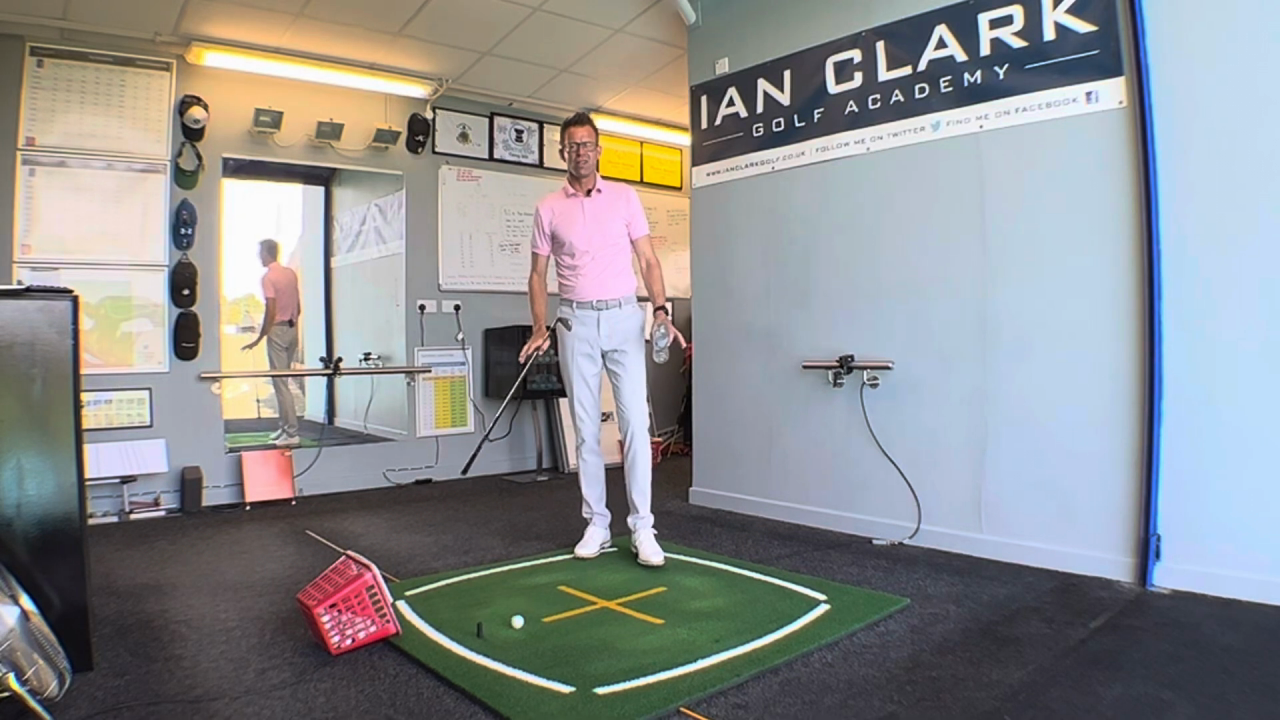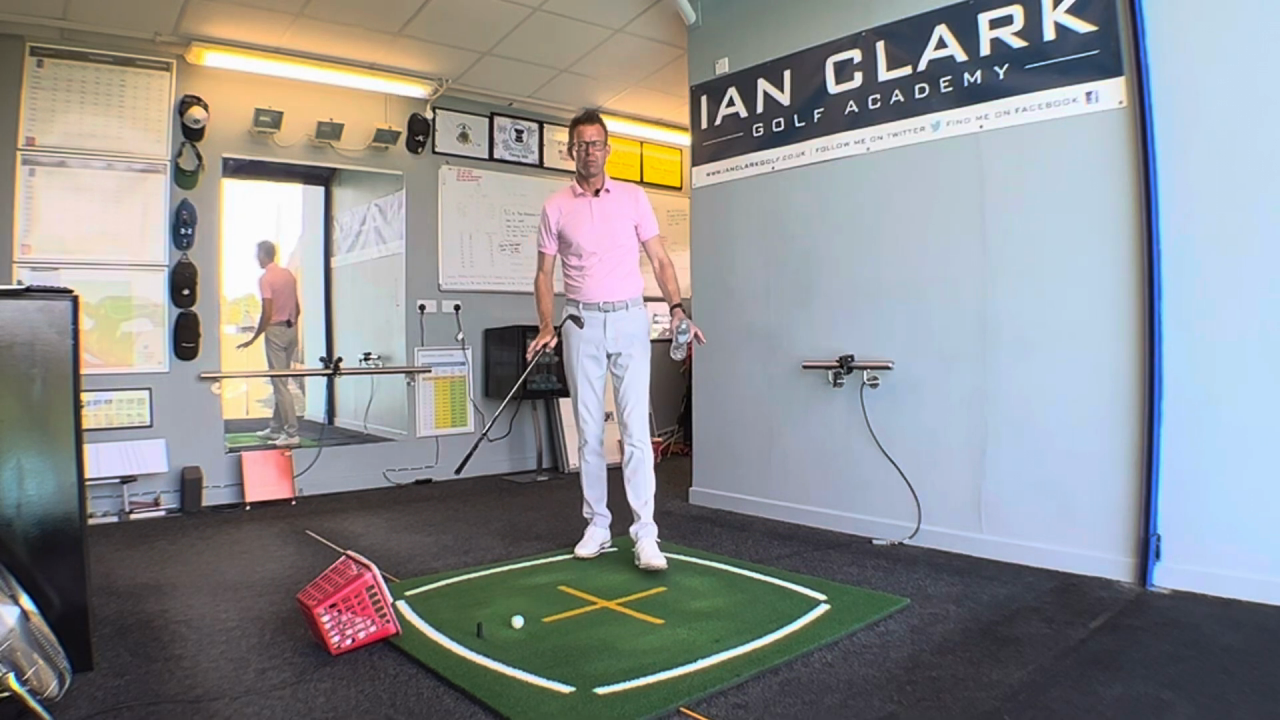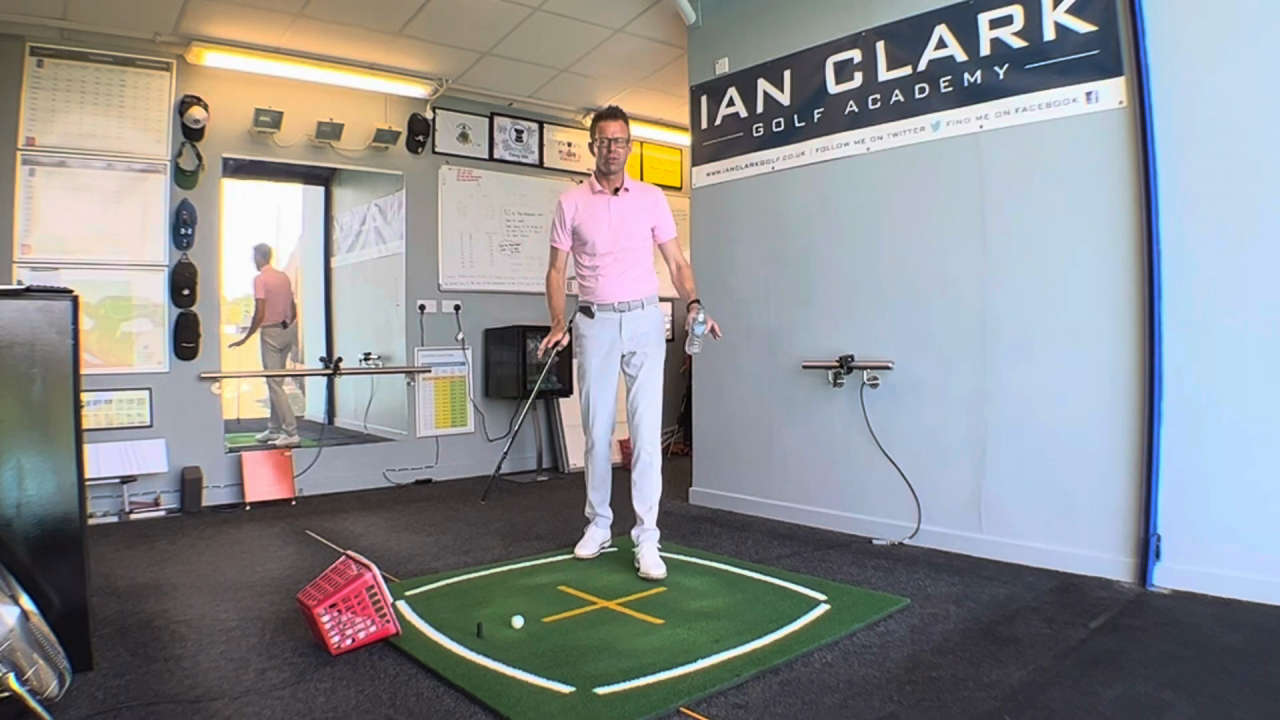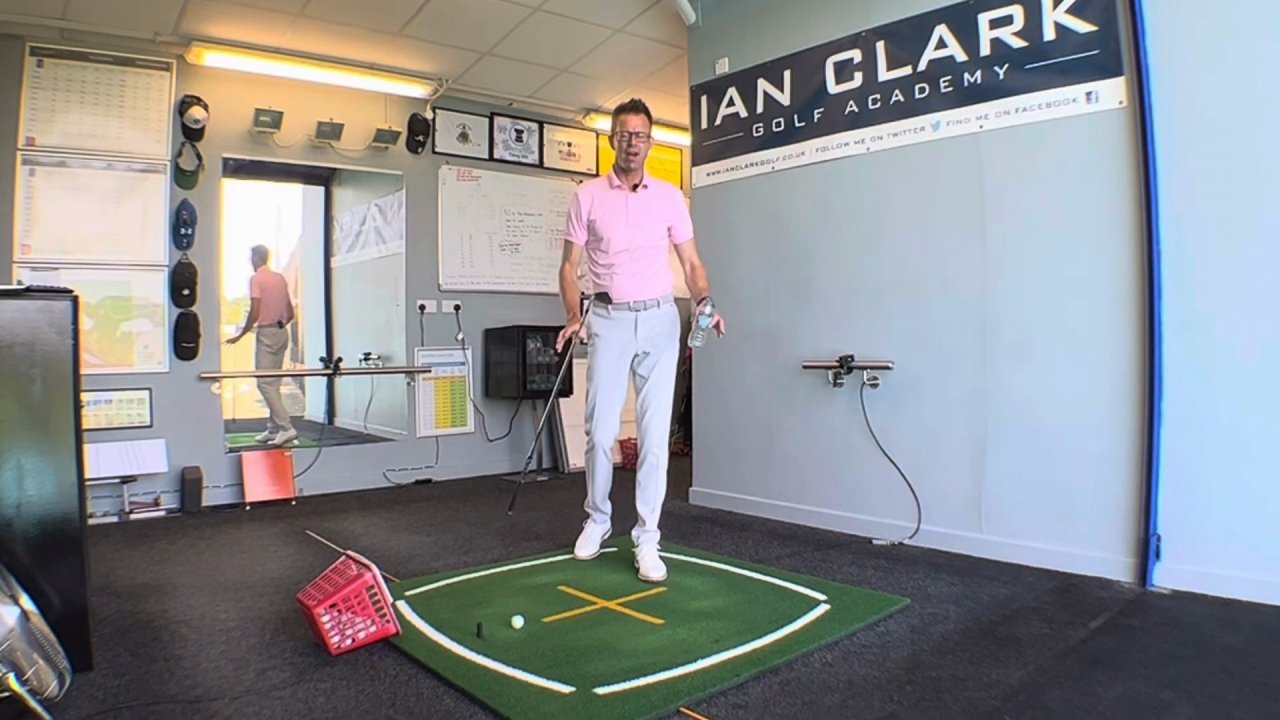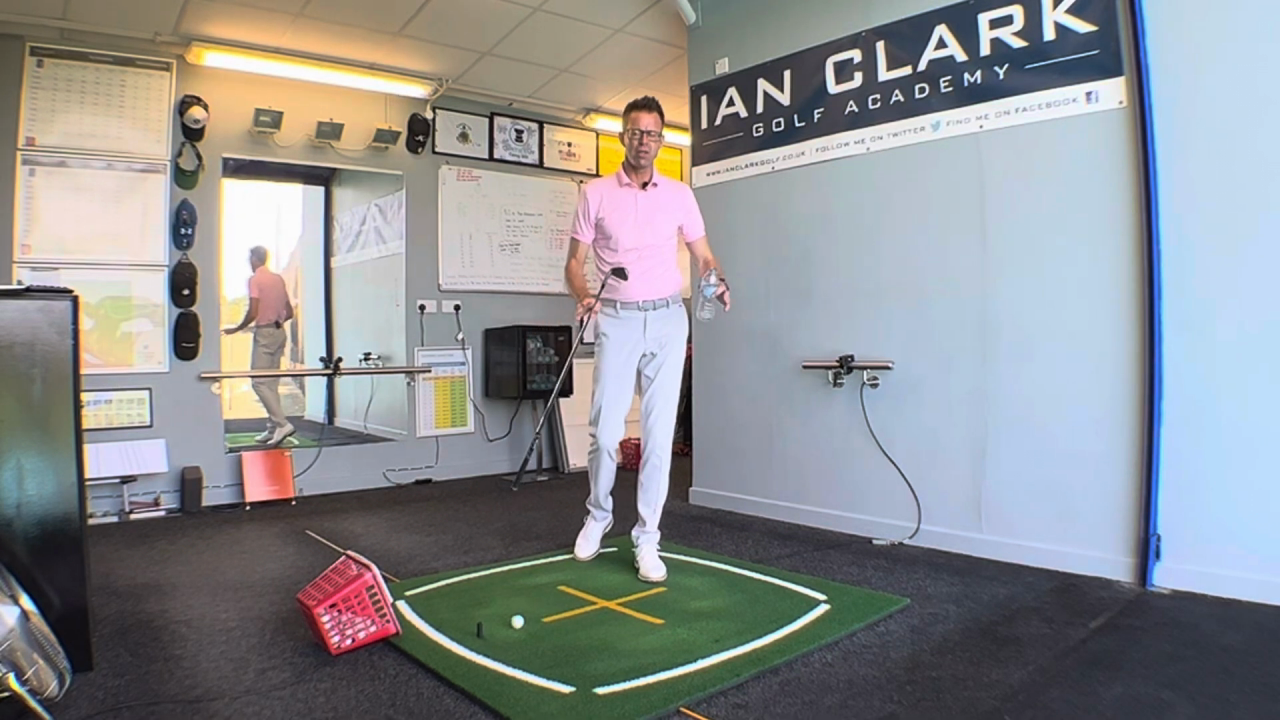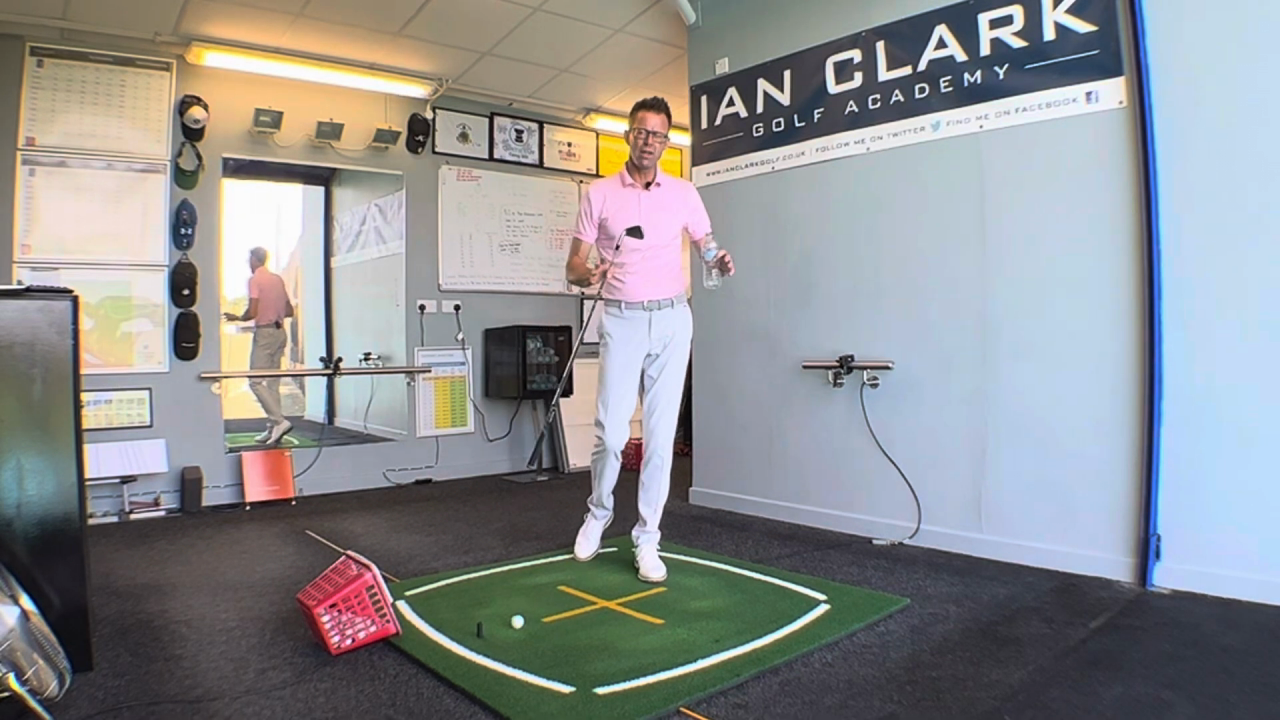
dt=0.3s
person 1, frame 1
left shoulder: (625, 196)
right shoulder: (548, 208)
left elbow: (648, 260)
right elbow: (538, 275)
left wrist: (661, 311)
right wrist: (540, 327)
left hip: (623, 317)
right hip: (575, 322)
left knee: (636, 422)
right knee: (585, 427)
left ankle: (642, 525)
right ankle: (596, 523)
person 1, frame 2
left shoulder: (633, 197)
right shoulder: (555, 207)
left elbow: (660, 259)
right elbow: (544, 274)
left wrist: (677, 309)
right wrist: (547, 326)
left hip: (629, 319)
right hip: (581, 323)
left knee: (635, 428)
right knee: (589, 430)
left ankle: (644, 534)
right ankle: (597, 524)
person 1, frame 3
left shoulder: (652, 197)
right shoulder: (570, 202)
left elbow: (676, 261)
right elbow: (557, 270)
left wrist: (693, 304)
right wrist: (558, 322)
left hip: (645, 320)
right hip: (595, 322)
left knee: (646, 430)
right knee: (597, 431)
left ankle: (646, 539)
right ankle: (598, 523)
person 1, frame 4
left shoulder: (670, 195)
right shoulder: (587, 195)
left elbow: (690, 262)
right elbow: (570, 265)
left wrist: (705, 303)
right wrist: (574, 315)
left hip: (659, 320)
right hip: (609, 322)
left knee: (654, 434)
right knee: (600, 431)
left ankle: (646, 540)
right ankle: (598, 518)
person 1, frame 5
left shoulder: (679, 194)
right shoulder: (595, 193)
left elbow: (705, 257)
right elbow: (575, 262)
left wrist: (717, 282)
right wrist: (582, 294)
left hip: (667, 321)
right hip: (617, 321)
left knee: (658, 436)
right knee: (605, 431)
left ankle: (646, 540)
right ankle: (598, 514)
person 1, frame 6
left shoulder: (683, 193)
right shoulder: (598, 193)
left elbow: (709, 250)
right elbow: (574, 263)
left wrist: (721, 262)
right wrist: (587, 274)
left hip: (672, 320)
right hip: (621, 321)
left knee: (660, 437)
right knee: (610, 433)
left ankle: (646, 540)
right ankle: (598, 513)
person 2, frame 1
left shoulder: (269, 277)
right shoulder: (290, 273)
left elbow: (271, 313)
left wrist: (258, 339)
left hip: (277, 331)
right hip: (292, 330)
left knee: (281, 384)
right knee: (282, 382)
left ankle: (291, 433)
right ankle: (285, 428)
person 2, frame 2
left shoulder: (266, 278)
right shoulder: (288, 275)
left elbow: (267, 314)
right elbow: (297, 309)
left wrist: (253, 339)
left hip: (276, 331)
right hip: (291, 330)
left knee: (280, 384)
right knee: (280, 382)
left ankle: (291, 434)
right ankle: (276, 428)
person 2, frame 3
left shoulder: (260, 279)
right shoulder: (284, 277)
left elbow: (260, 315)
right elbow: (293, 312)
left wrist: (245, 338)
left hip: (271, 333)
right hip: (287, 332)
left knee: (275, 385)
right knee: (275, 383)
left ankle: (291, 432)
right ankle: (274, 430)
person 2, frame 4
left shoulder: (256, 279)
right shoulder: (280, 279)
left elbow: (255, 313)
right elbow: (290, 313)
left wrist: (240, 336)
left hip: (266, 333)
right hip: (282, 332)
left knee: (264, 383)
right knee: (273, 383)
left ankle: (286, 427)
right ankle: (274, 429)
person 2, frame 5
left shoulder: (255, 279)
right shoulder: (278, 279)
left elbow: (253, 313)
right elbow: (289, 312)
left wrist: (237, 328)
left hip: (264, 333)
right hip: (279, 332)
left knee: (259, 382)
right knee: (271, 382)
left ankle: (282, 424)
right ankle: (273, 429)
person 2, frame 6
left shoulder: (255, 279)
right shoulder: (278, 279)
left elbow: (252, 312)
right elbow: (290, 311)
left wrist: (237, 317)
left hip: (264, 333)
right hip: (279, 332)
left knee: (256, 381)
right knee: (272, 382)
left ankle: (279, 421)
right ankle: (273, 429)
